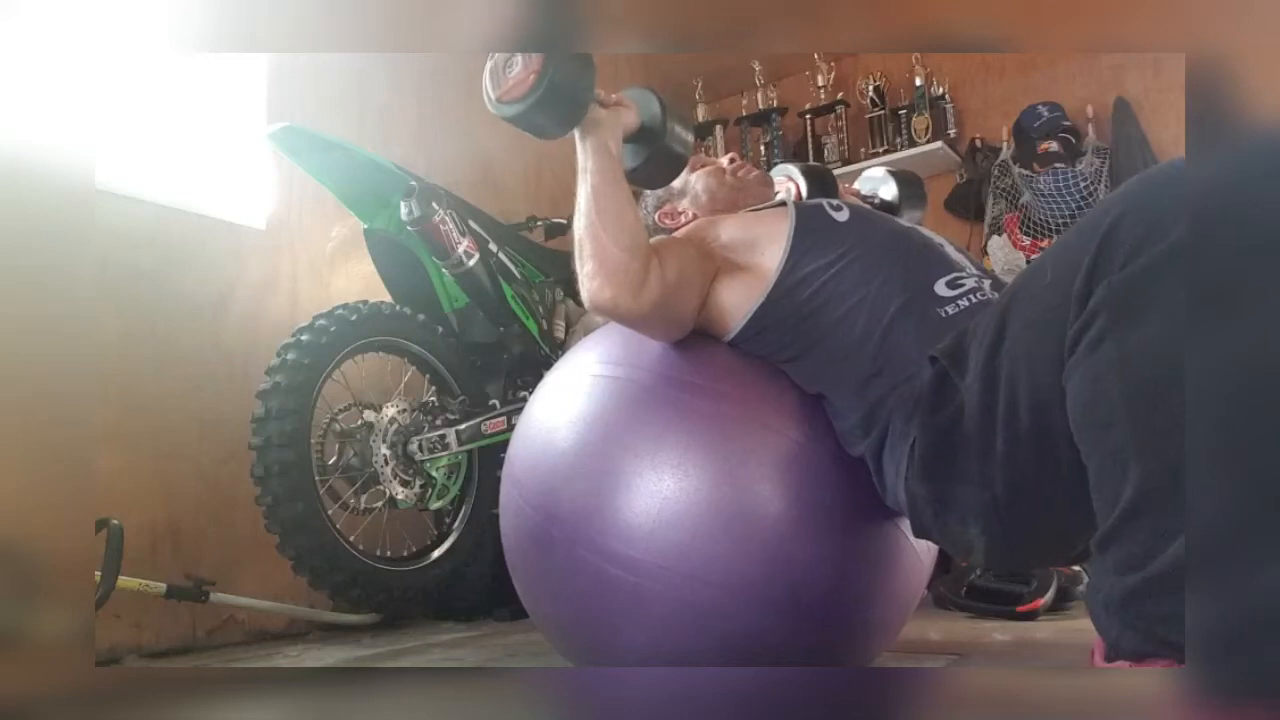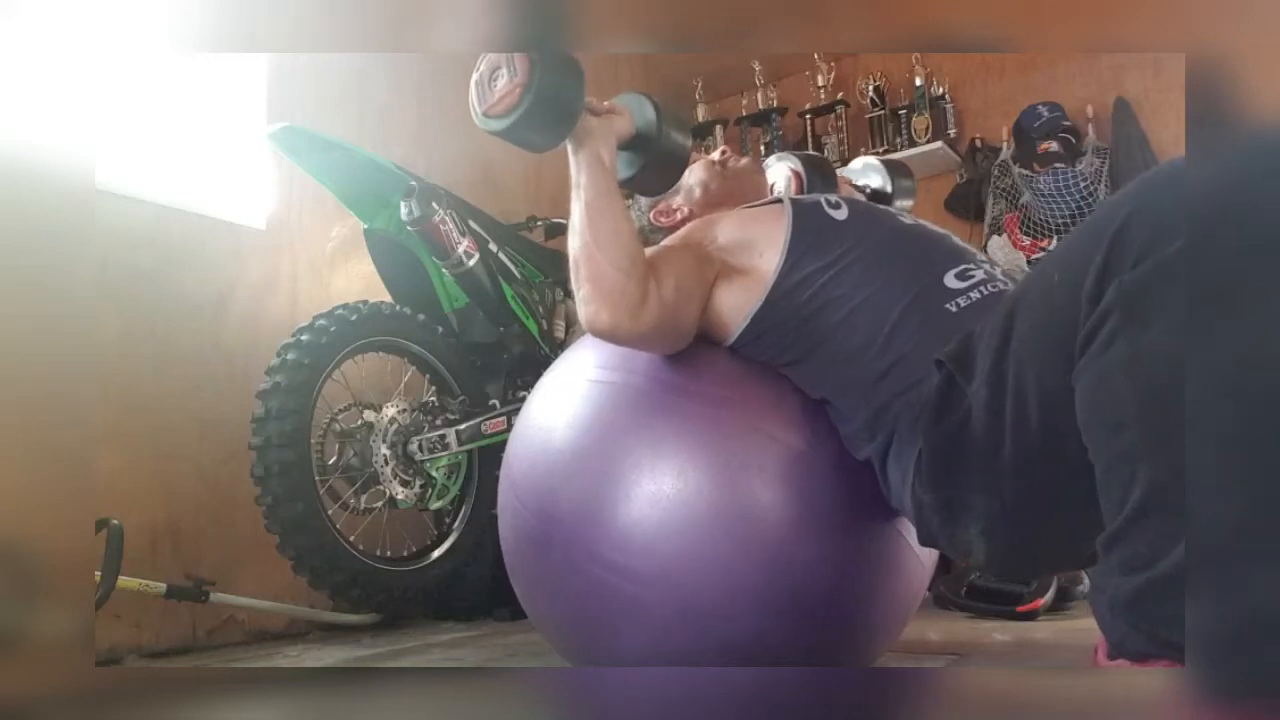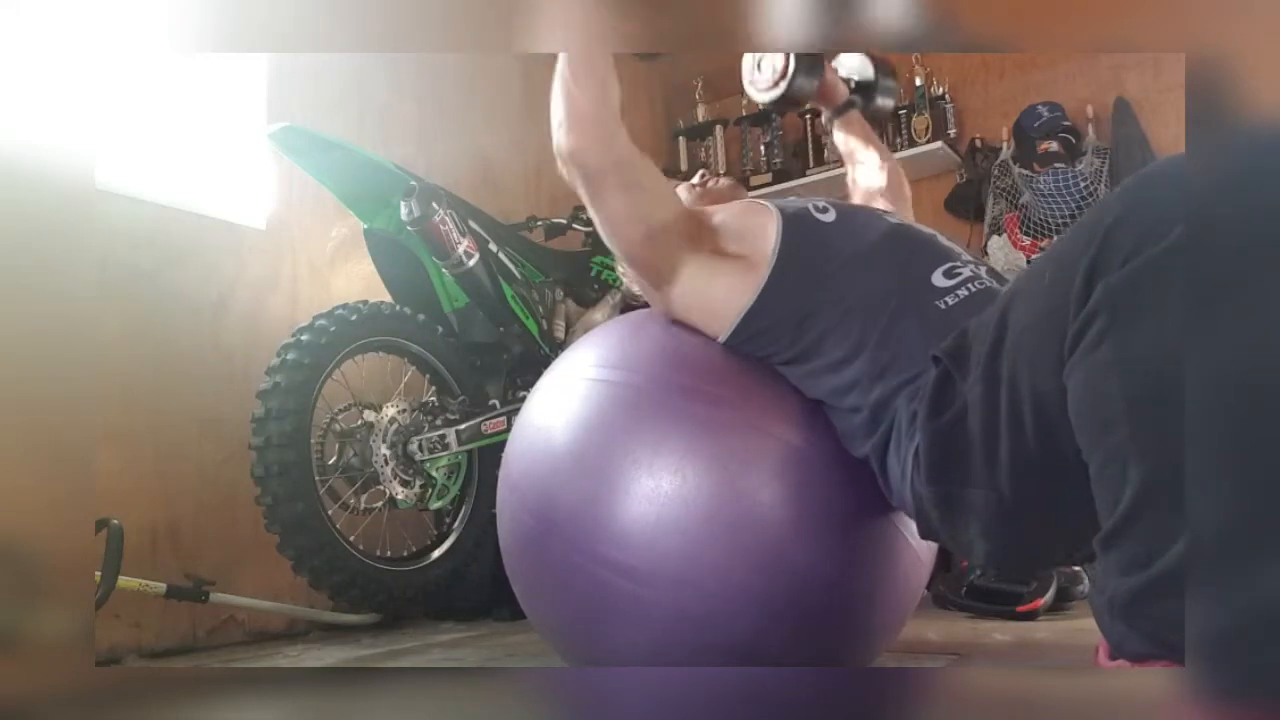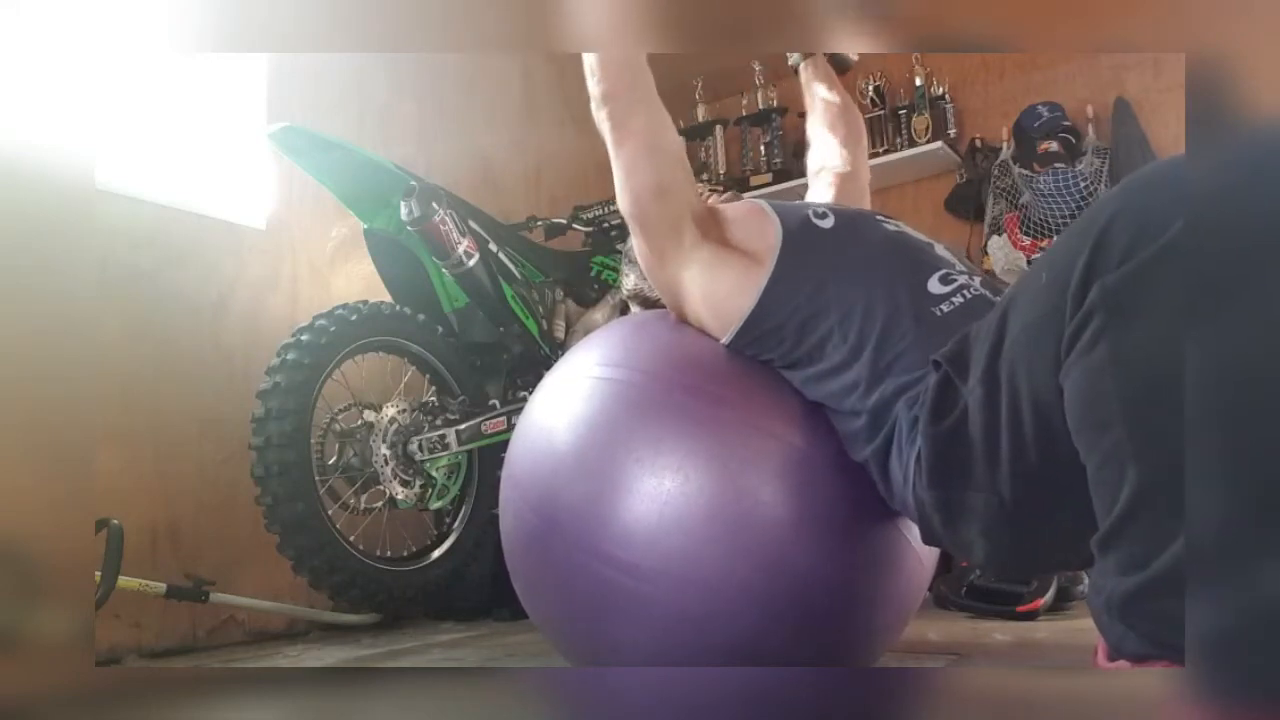
dt=0.7s
person 1, frame 1
left shoulder: (800, 235)
right shoulder: (706, 247)
right elbow: (617, 287)
left wrist: (856, 216)
right wrist: (599, 138)
right hip: (967, 433)
right knee: (1158, 217)
person 1, frame 2
left shoulder: (796, 231)
right shoulder: (701, 248)
right elbow: (616, 309)
left wrist: (853, 208)
right wrist: (592, 147)
right hip: (971, 426)
person 1, frame 3
left shoulder: (792, 233)
right shoulder: (686, 255)
left elbow: (885, 186)
right elbow: (591, 152)
left wrist: (837, 104)
right hip: (965, 431)
person 1, frame 4
left shoulder: (809, 226)
right shoulder: (687, 252)
left elbow: (839, 145)
right elbow: (620, 101)
left wrist: (808, 58)
right hip: (964, 429)
right knee: (1160, 211)
right ankle: (1153, 643)
